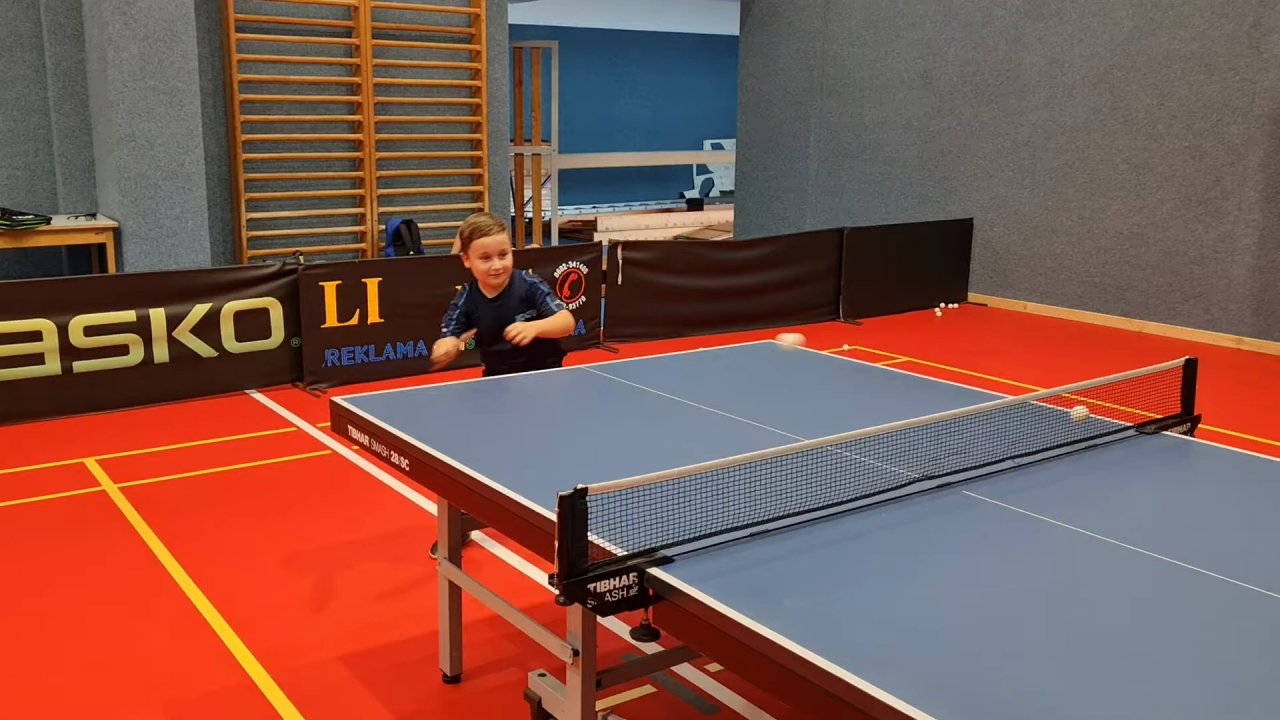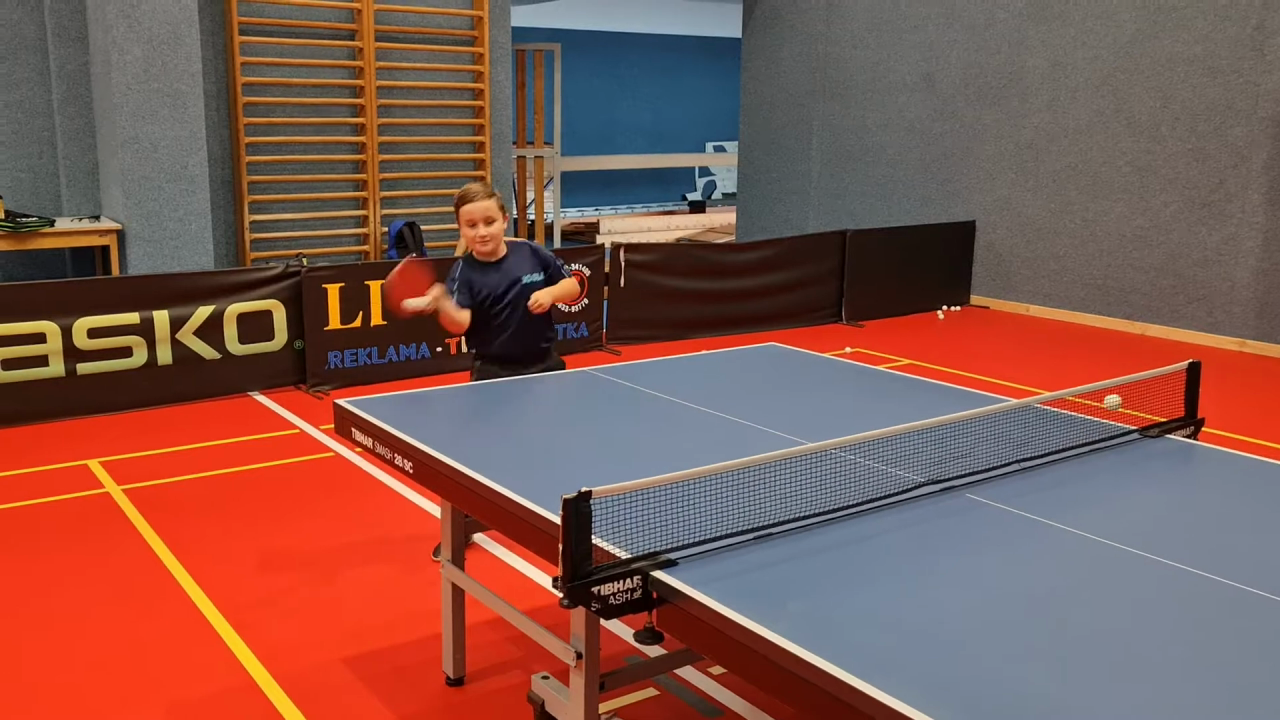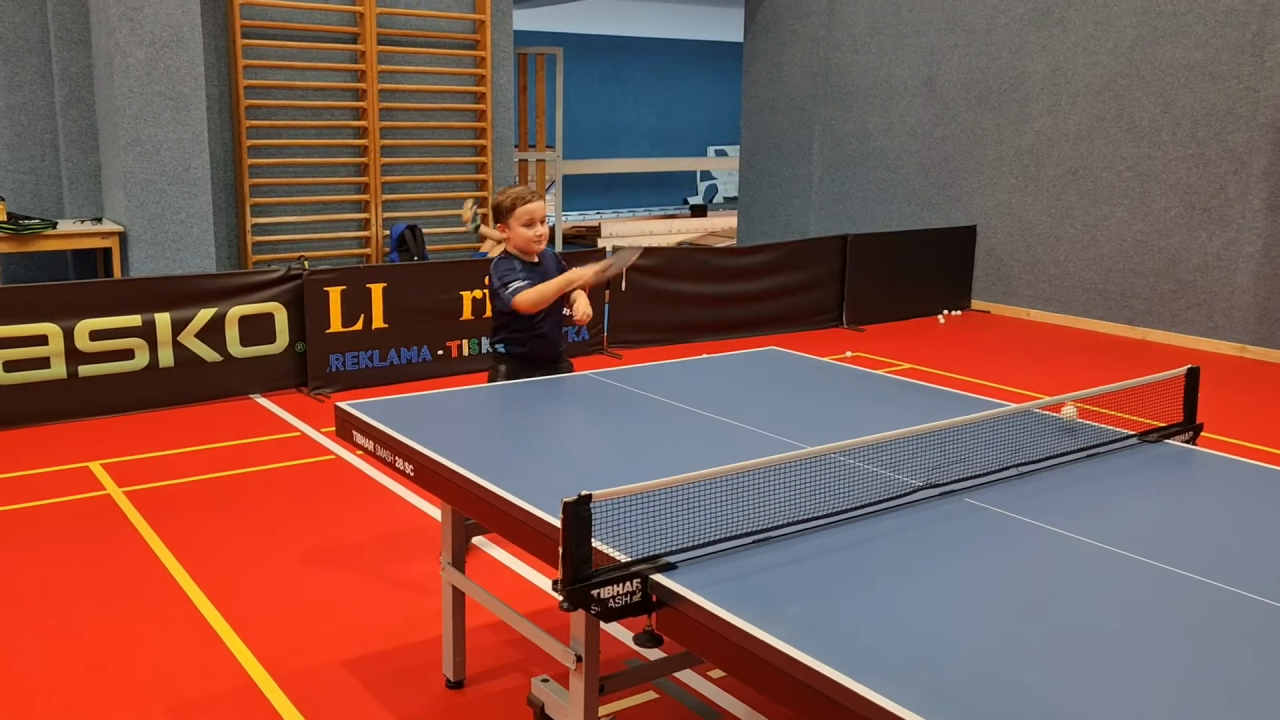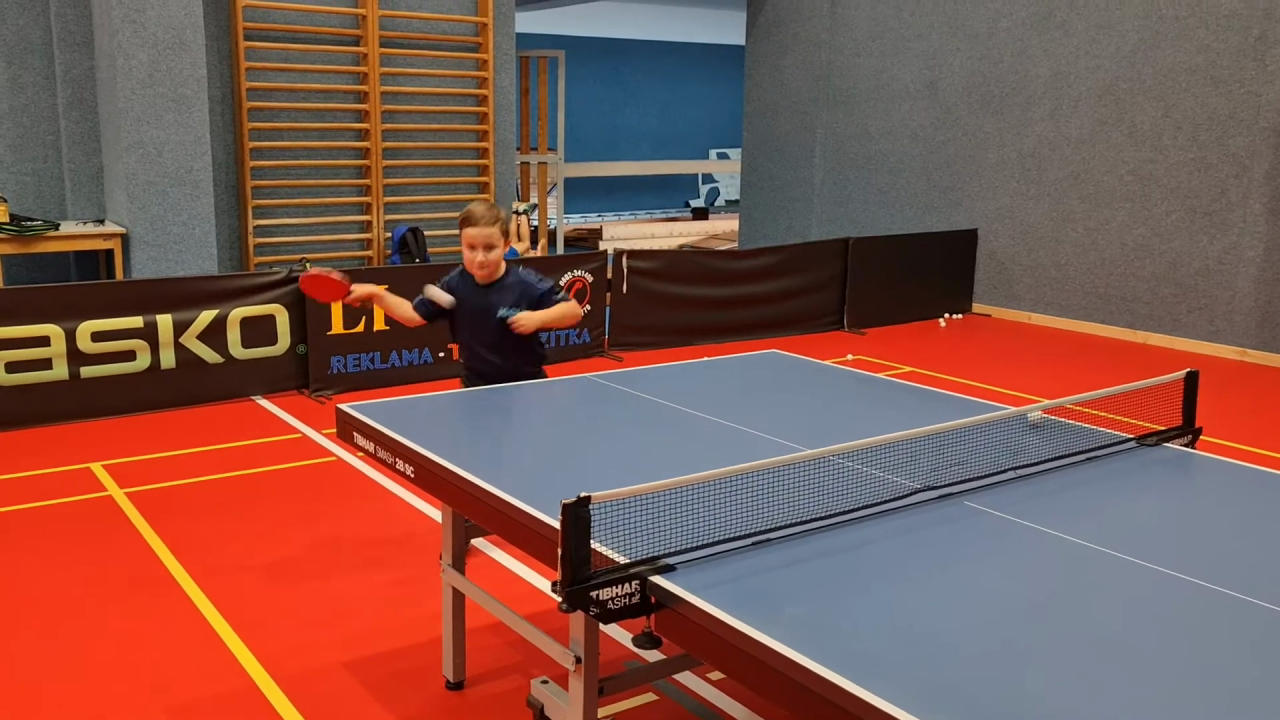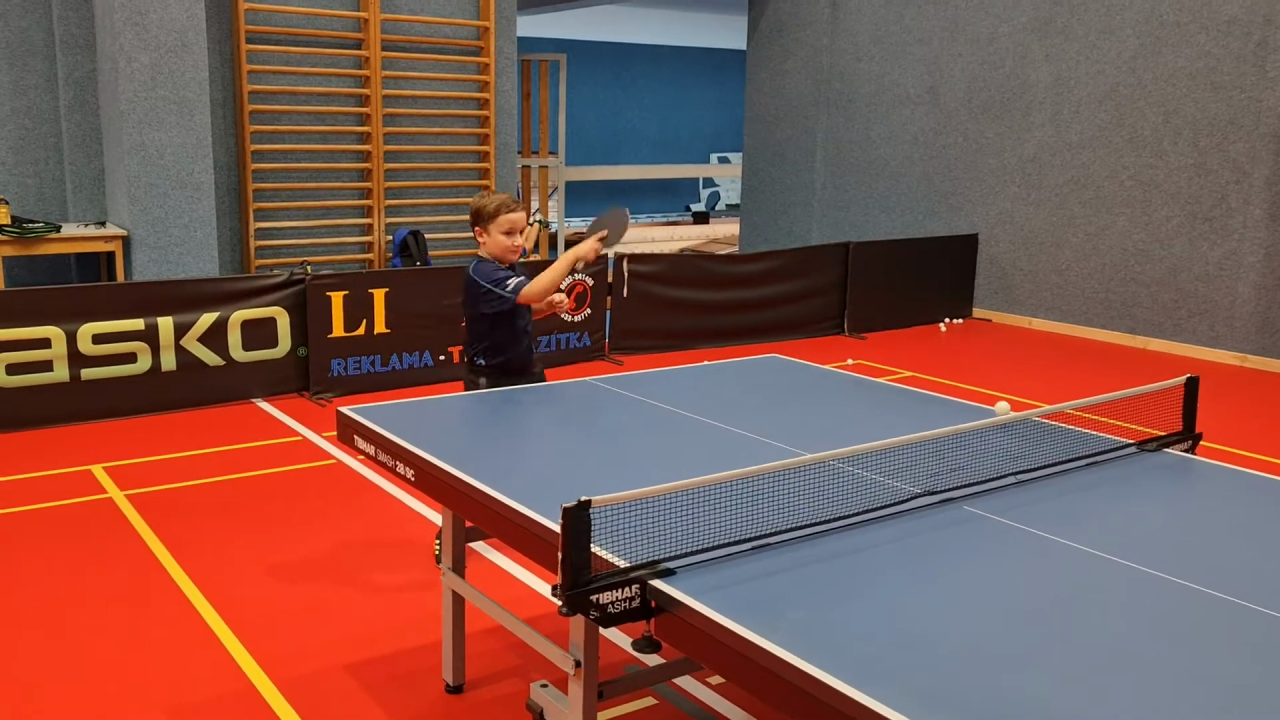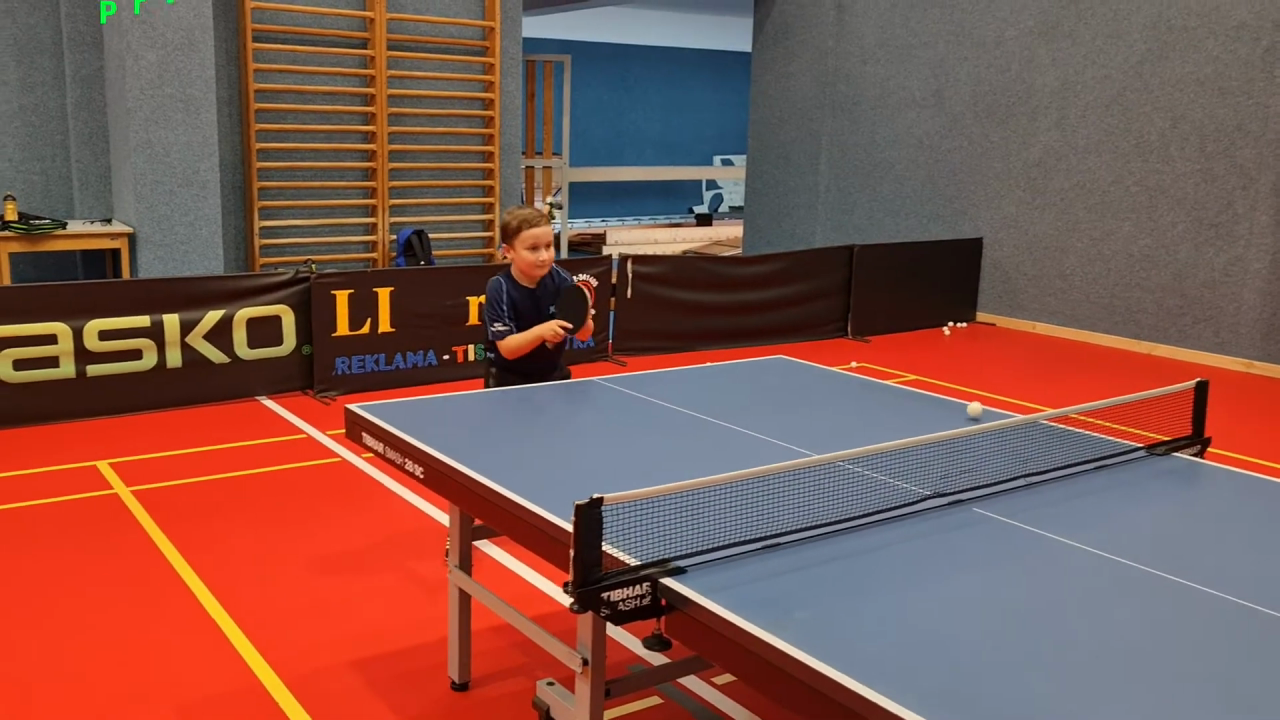
dt=0.5s
person 1, frame 1
left shoulder: (529, 285)
right shoulder: (467, 298)
left elbow: (566, 322)
right elbow: (444, 351)
left wrist: (534, 327)
right wrist: (448, 346)
person 1, frame 2
left shoulder: (531, 253)
right shoulder: (464, 271)
left elbow: (573, 285)
right elbow: (459, 324)
left wrist: (553, 292)
right wrist: (438, 302)
left hip: (544, 369)
right hip: (494, 375)
right ankle: (464, 529)
person 1, frame 3
left shoulder: (551, 258)
right shoulder: (504, 267)
left elbow: (566, 293)
right elbow: (527, 302)
left wrist: (579, 298)
right wrist: (571, 278)
left hip: (555, 367)
right hip: (514, 372)
person 1, frame 4
left shoulder: (527, 282)
right shoulder: (456, 283)
left elbow: (573, 311)
right elbow: (414, 315)
left wrist: (539, 317)
right wrist: (376, 293)
right hip: (478, 386)
person 1, frame 5
left shoulder: (507, 267)
right shoulder: (480, 273)
right elbow: (532, 293)
left wrist: (549, 304)
right wrist: (573, 254)
left hip: (526, 374)
right hip: (491, 383)
person 1, frame 6
left shoulder: (560, 280)
right shoulder: (499, 289)
left elbow: (585, 334)
right elbow: (507, 349)
left wrist: (583, 321)
right wrist: (541, 331)
left hip: (552, 377)
right hip: (508, 382)
